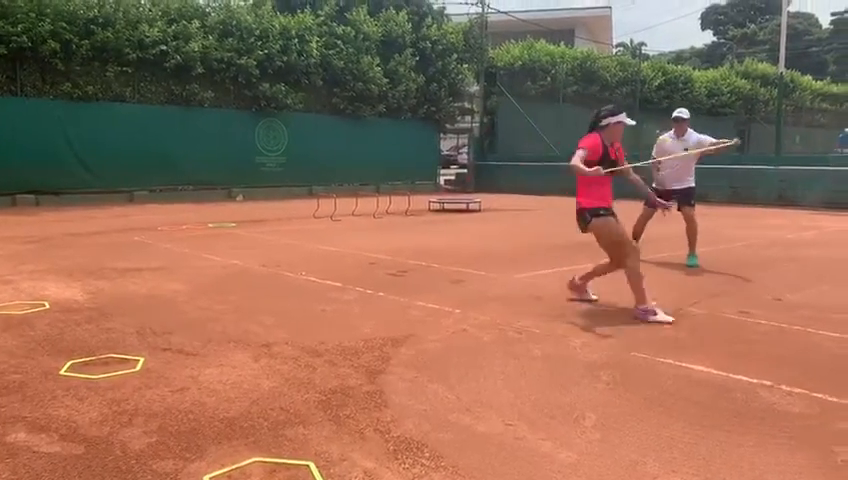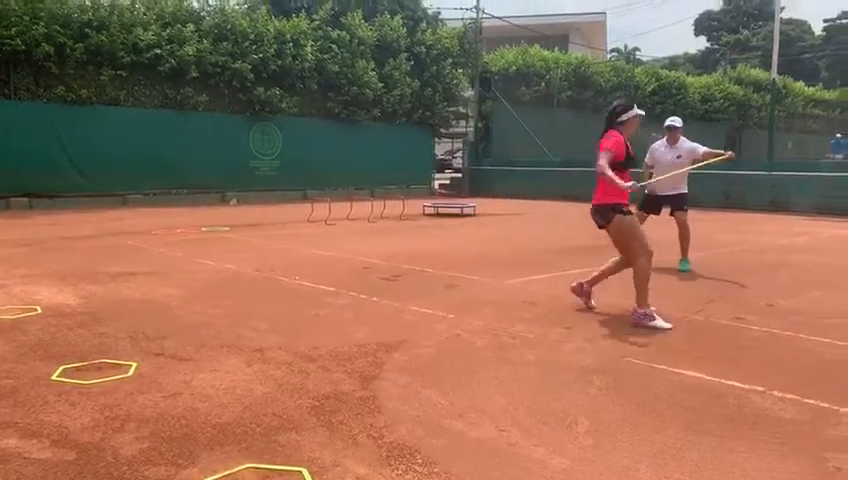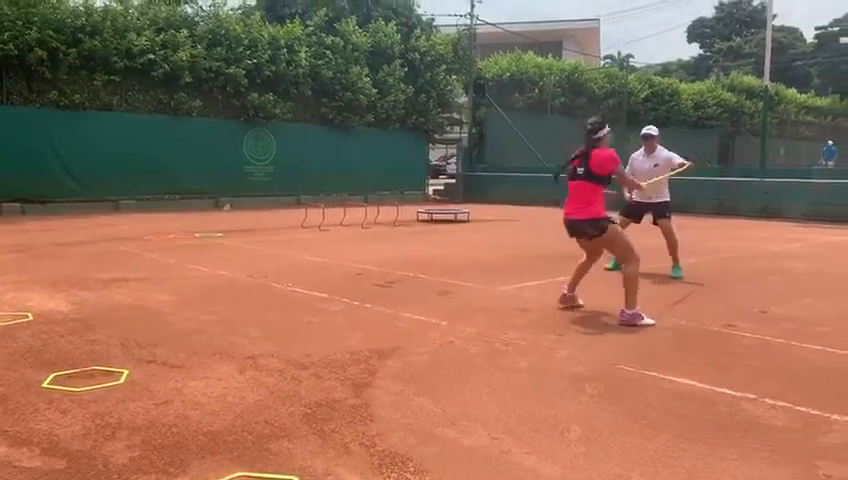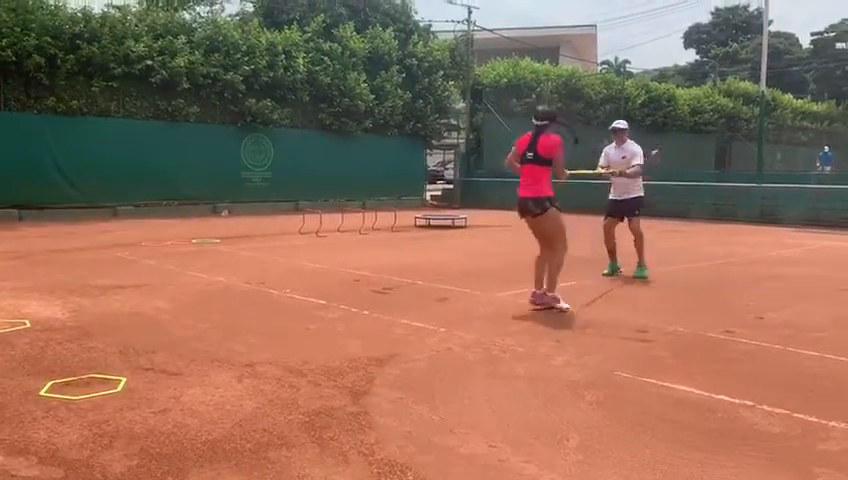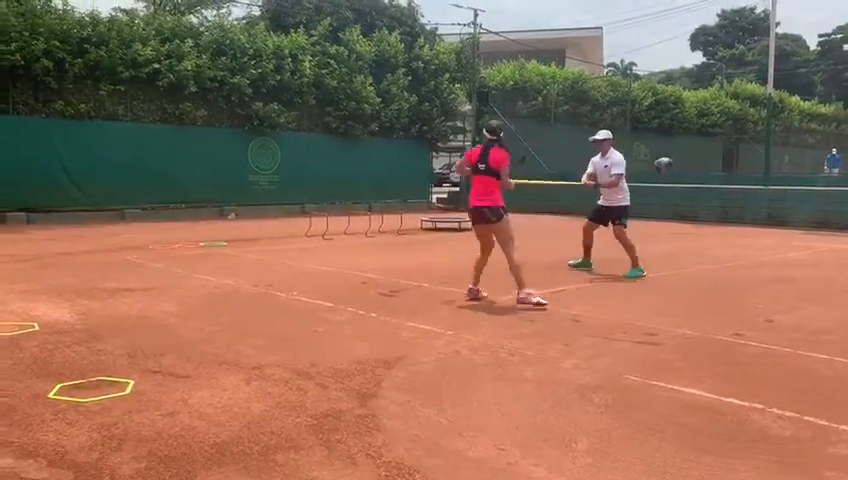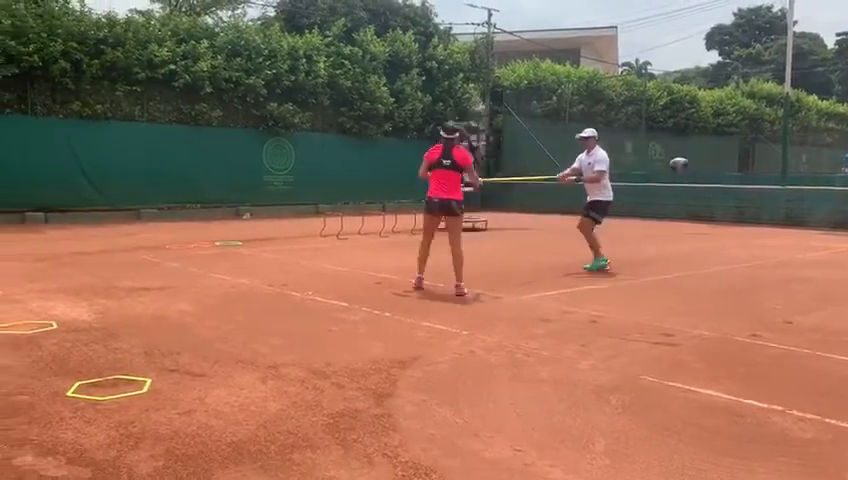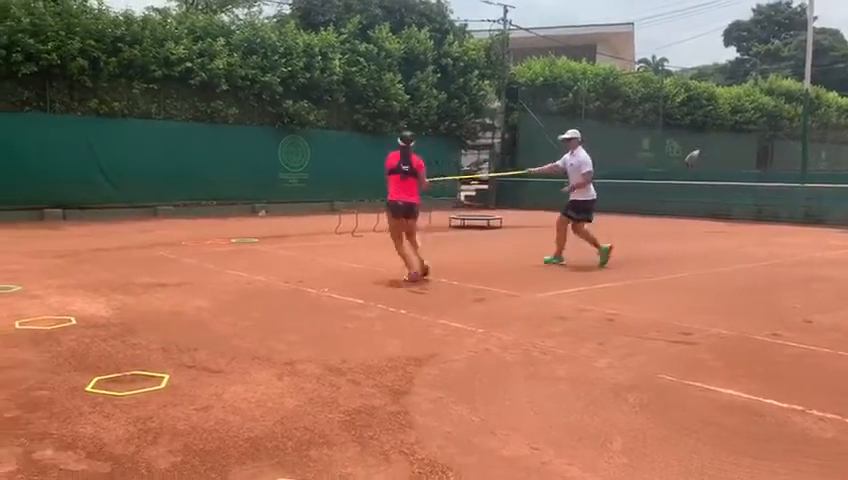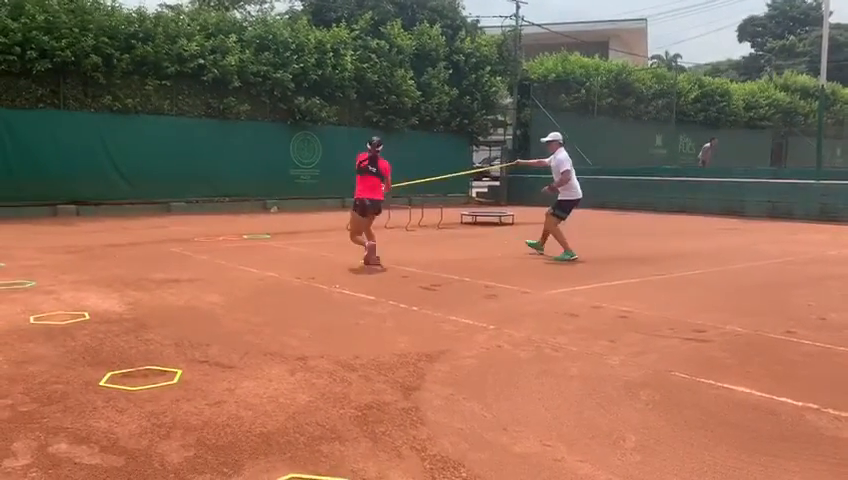
dt=0.3s
person 1, frame 1
left shoulder: (615, 147)
right shoulder: (592, 141)
left elbow: (631, 176)
right elbow: (574, 163)
left wrist: (653, 197)
right wrist: (588, 171)
left hip: (603, 209)
right hip: (591, 210)
left knee: (619, 260)
right knee: (630, 251)
left ankle: (579, 284)
right ankle: (643, 307)
person 1, frame 2
left shoulder: (618, 138)
right shoulder: (615, 138)
right elbow: (601, 166)
right wrist: (620, 184)
left hip: (607, 206)
right hip: (611, 207)
left knee: (629, 259)
right knee: (644, 252)
left ankle: (585, 286)
right ankle: (642, 311)
person 1, frame 3
left shoulder: (579, 155)
right shoulder: (607, 155)
right elbow: (626, 181)
right wrist: (639, 186)
left hip: (571, 220)
right hip: (592, 220)
left knee: (593, 254)
right knee: (631, 259)
left ankle: (568, 294)
right ankle: (630, 312)
person 1, frame 4
left shoulder: (524, 139)
right shoulder: (554, 140)
left elbow: (509, 163)
right elbow: (560, 173)
right wrist: (562, 173)
left hip: (523, 199)
right hip: (541, 199)
left knee: (546, 246)
right knee: (560, 245)
left ankle: (538, 292)
right ankle: (549, 294)
person 1, frame 5
left shoulder: (474, 151)
right shoulder: (501, 154)
left elbow: (459, 168)
right elbow: (504, 183)
right wrist: (511, 184)
left hip: (475, 208)
right hip: (493, 207)
left knee: (486, 249)
right knee: (510, 251)
left ankle: (474, 288)
right ankle: (524, 292)
person 1, frame 6
left shoulder: (432, 151)
right shoulder: (463, 153)
left elbow: (422, 174)
right elbow: (474, 179)
right wrist: (478, 182)
left hip: (434, 200)
right hip: (453, 202)
left knee: (426, 240)
right knee: (455, 244)
left ankle: (419, 277)
right ankle: (459, 284)
person 1, frame 7
left shoulder: (391, 157)
right shoulder: (418, 161)
right elbow: (423, 185)
right wrist: (421, 181)
left hip: (395, 202)
right hip: (412, 204)
left knee: (397, 240)
right knee: (410, 236)
left ankle: (413, 271)
right ankle: (419, 263)
person 1, frame 8
left shoulder: (361, 157)
right shoulder: (385, 164)
right elbow: (387, 187)
left hip: (362, 201)
right hip: (378, 202)
left knee: (354, 236)
right knee: (366, 228)
left ankle: (369, 245)
right ankle: (372, 256)
person 2, frame 1
left shoulder: (697, 139)
right shoulder: (663, 139)
left elbow: (715, 143)
right elbow: (654, 160)
left wrist: (731, 142)
right wrist: (656, 176)
left hip: (685, 185)
right hip: (662, 184)
left knee: (690, 217)
right knee: (645, 215)
left ankle: (692, 254)
person 2, frame 2
left shoulder: (689, 147)
right shoulder: (655, 147)
left elbow: (707, 153)
right elbow: (647, 167)
left wrist: (725, 153)
right wrist: (648, 183)
left hip: (678, 191)
right hip: (655, 191)
left knee: (682, 221)
right knee: (636, 220)
left ankle: (684, 259)
person 2, frame 3
left shoulder: (666, 156)
right shoulder: (635, 157)
left elbow: (682, 163)
left wrist: (687, 165)
right wrist: (626, 192)
left hip: (659, 199)
right hip: (637, 199)
left knee: (668, 229)
right knee: (618, 226)
left ankle: (676, 266)
right ankle: (618, 261)
person 2, frame 4
left shoulder: (635, 149)
right shoulder: (608, 150)
left elbow: (638, 172)
right elbow: (601, 168)
left wrist: (622, 173)
right wrist: (603, 171)
left hip: (634, 195)
right hip: (616, 195)
left knee: (634, 227)
right knee: (608, 227)
left ankle: (641, 265)
right ankle: (614, 265)
person 2, frame 5
left shoulder: (617, 158)
right shoulder: (595, 160)
left elbow: (615, 182)
right elbow: (588, 175)
left wrist: (596, 184)
right wrist: (585, 180)
left hip: (619, 202)
right hip: (604, 202)
left knee: (619, 233)
right knee: (587, 228)
left ankle: (637, 267)
right ankle: (586, 261)
person 2, frame 6
left shoulder: (600, 156)
right shoulder: (582, 157)
left elbow: (597, 177)
right elbow: (572, 170)
left wrist: (577, 178)
right wrist: (562, 175)
left hip: (601, 198)
right hip: (594, 198)
left knee: (583, 226)
right knee: (587, 229)
left ankle: (599, 258)
right ankle: (598, 260)
person 2, frame 7
left shoulder: (582, 157)
right shoulder: (568, 157)
left elbow: (588, 179)
right elbow: (554, 166)
left wrist: (572, 187)
right wrist: (535, 170)
left hip: (582, 198)
right hip: (581, 198)
left knee: (561, 223)
right knee: (577, 228)
left ankle: (557, 256)
right ankle: (602, 249)
person 2, frame 8
left shoulder: (561, 157)
right shoulder: (555, 157)
left elbow: (566, 178)
right elbow: (542, 162)
left wrist: (551, 186)
right wrist: (523, 162)
left hip: (569, 196)
right hip: (567, 195)
left knee: (551, 223)
right knee: (549, 216)
left ankle: (569, 252)
right ankle: (540, 244)
